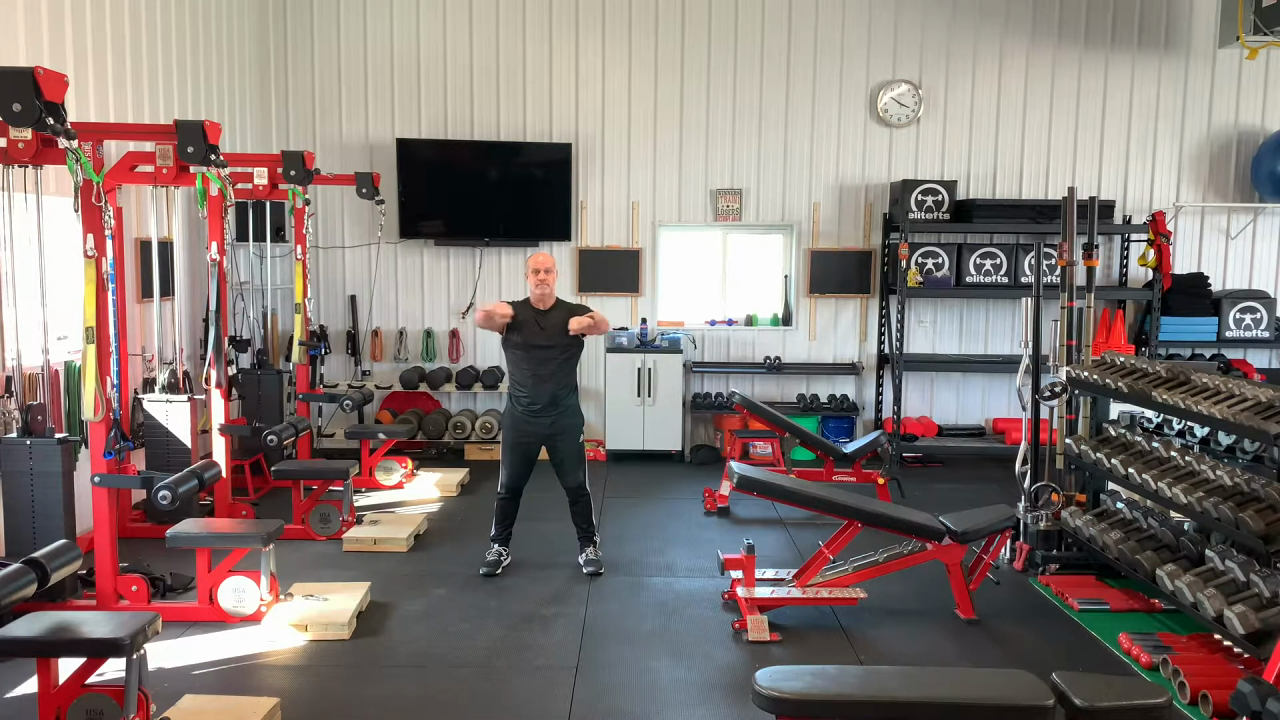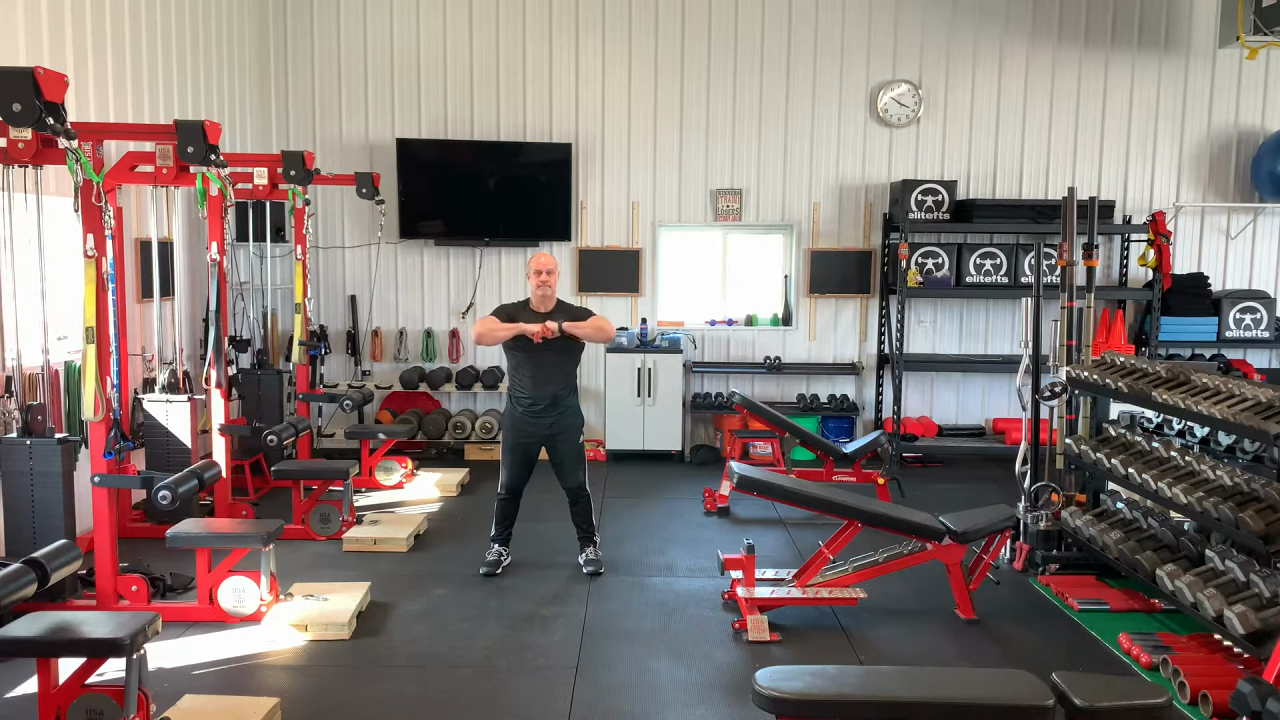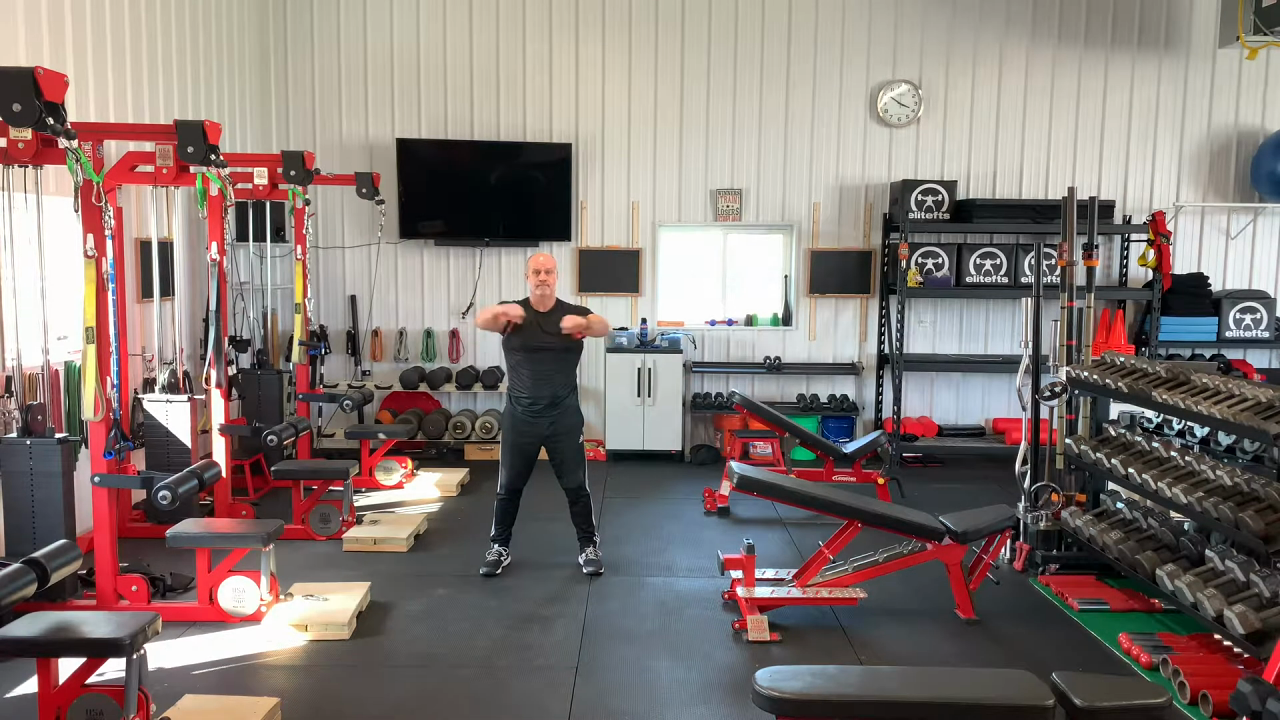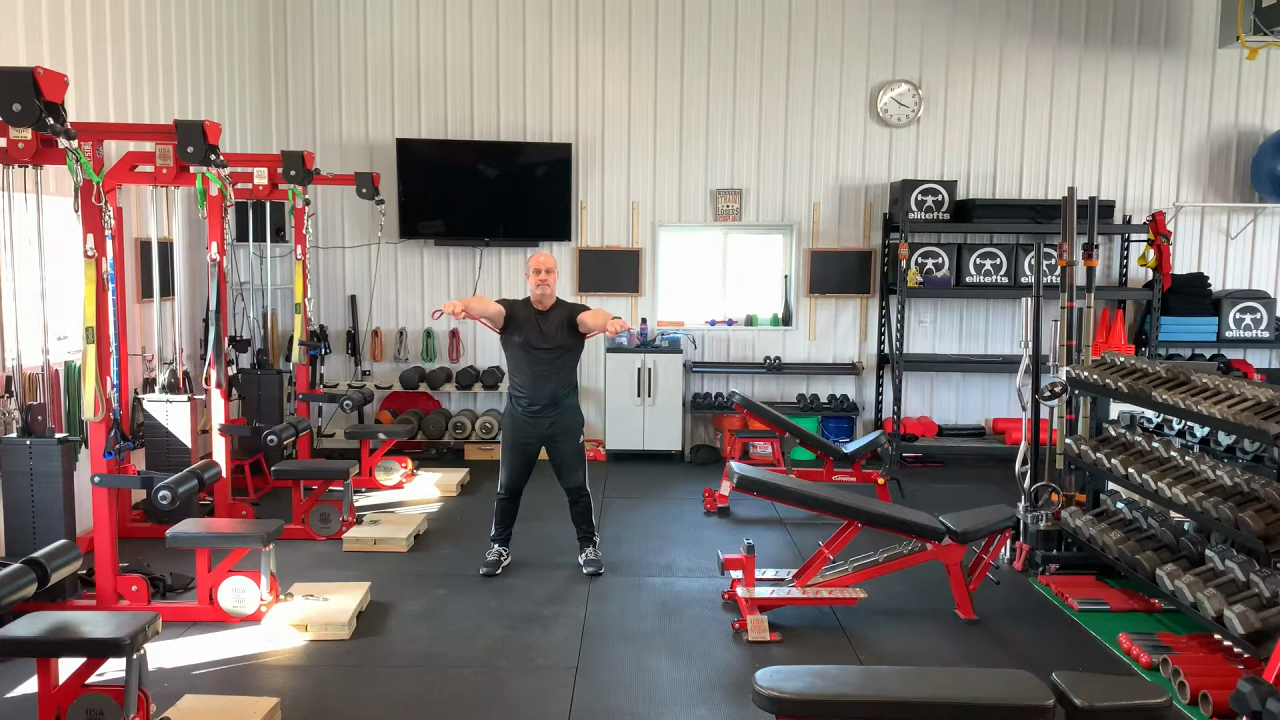
dt=0.5s
person 1, frame 1
left shoulder: (573, 311)
right shoulder: (512, 311)
left elbow: (600, 323)
right elbow: (482, 319)
left wrist: (588, 322)
right wrist: (493, 310)
left hip: (565, 417)
right hip: (520, 417)
left knee: (577, 486)
right knee: (509, 487)
left ankle: (589, 547)
right ankle: (499, 547)
person 1, frame 2
left shoulder: (575, 315)
right shoulder: (510, 313)
left elbow: (607, 332)
right elbow: (478, 334)
left wrist: (561, 327)
right wrist: (523, 327)
left hip: (564, 418)
right hip: (520, 418)
left knee: (576, 487)
right knee: (509, 487)
left ankle: (589, 547)
right ankle: (499, 548)
person 1, frame 3
left shoulder: (573, 312)
right shoulder: (514, 310)
left elbow: (601, 326)
right elbow: (483, 319)
left wrist: (582, 321)
right wrist: (503, 311)
left hip: (564, 418)
right hip: (520, 417)
left knee: (576, 486)
right knee: (508, 487)
left ankle: (588, 548)
right ankle: (499, 547)
person 1, frame 4
left shoulder: (572, 313)
right shoulder: (512, 311)
left elbow: (593, 318)
right elbow: (486, 306)
left wrist: (611, 321)
right wrist: (462, 305)
left hip: (564, 418)
right hip: (520, 417)
left knee: (576, 487)
right knee: (509, 487)
left ankle: (588, 547)
right ankle: (499, 548)
